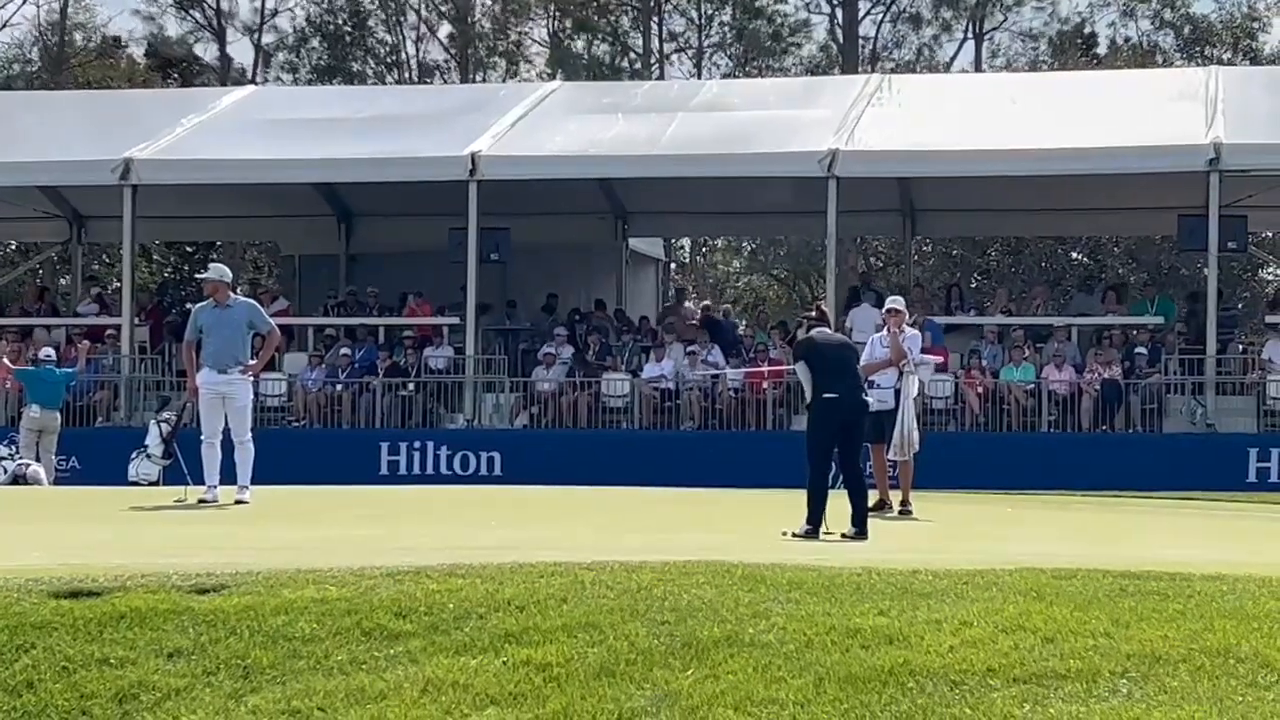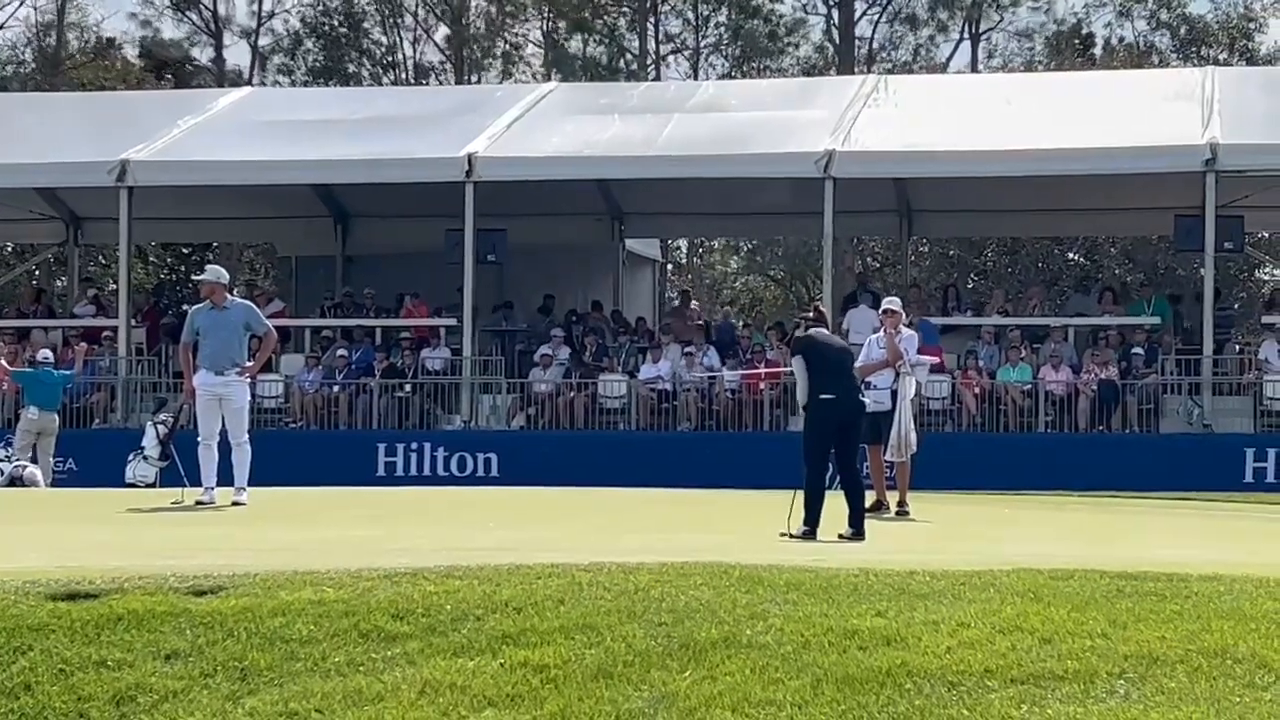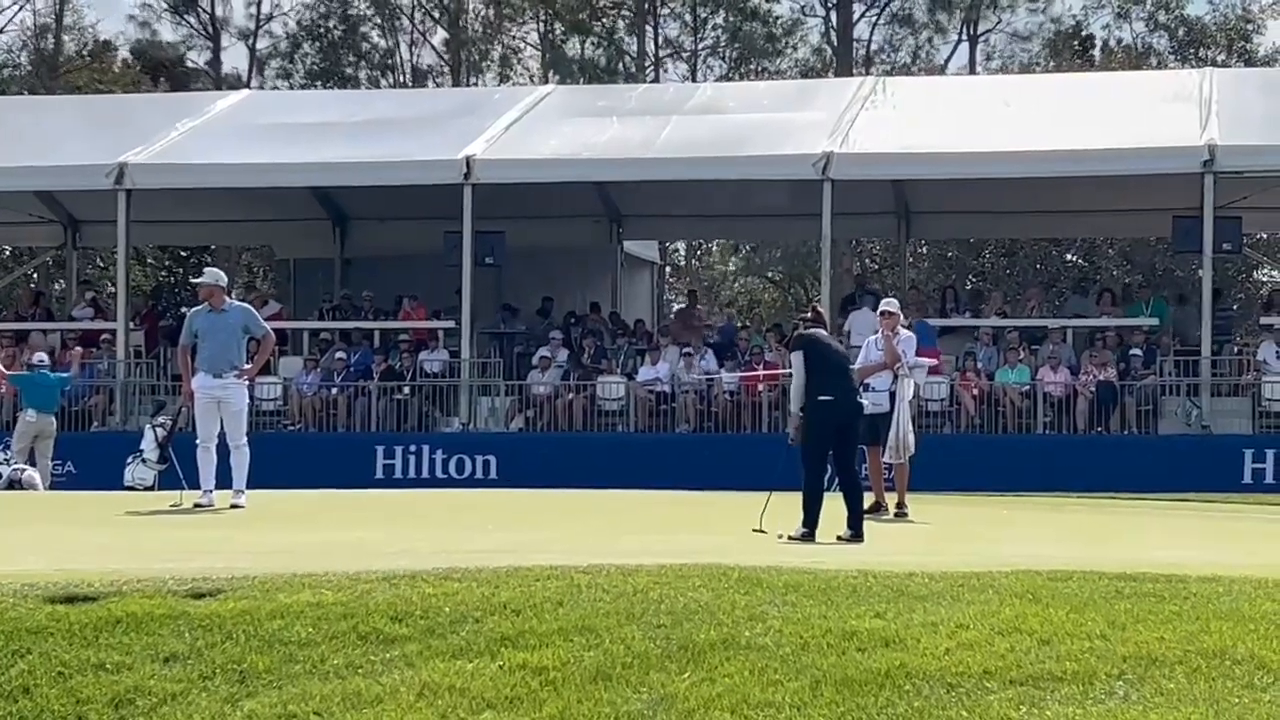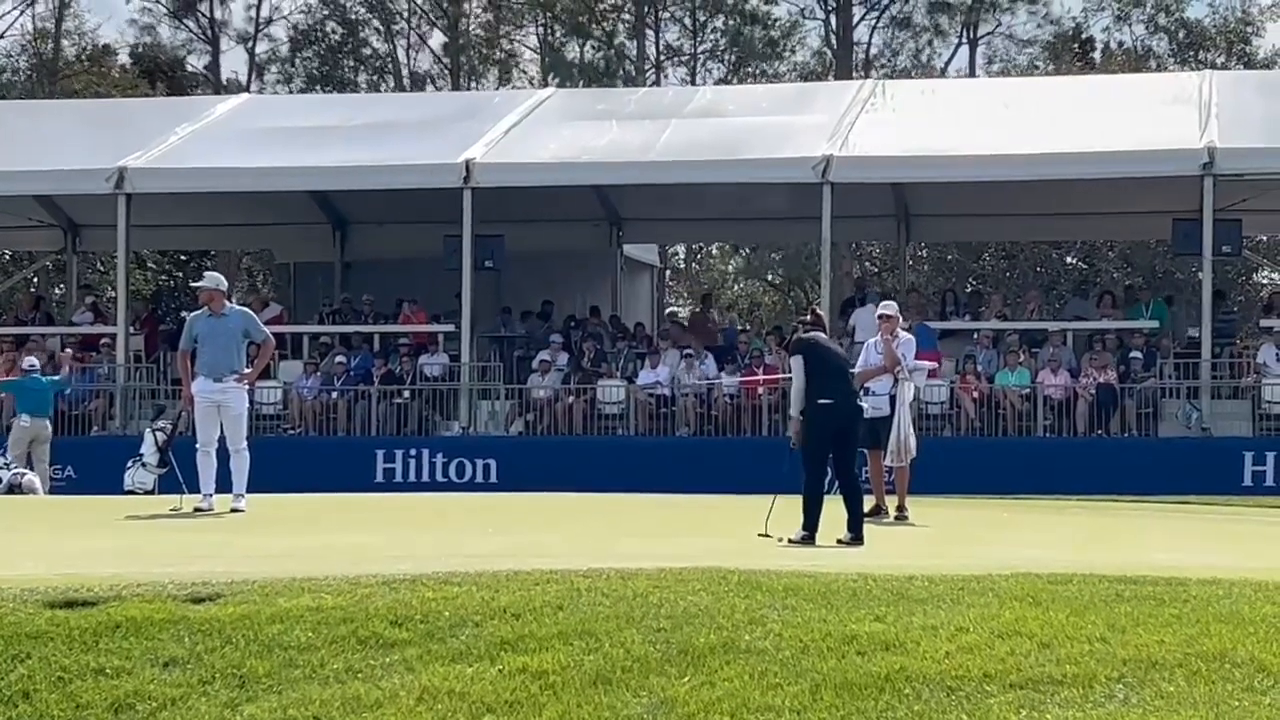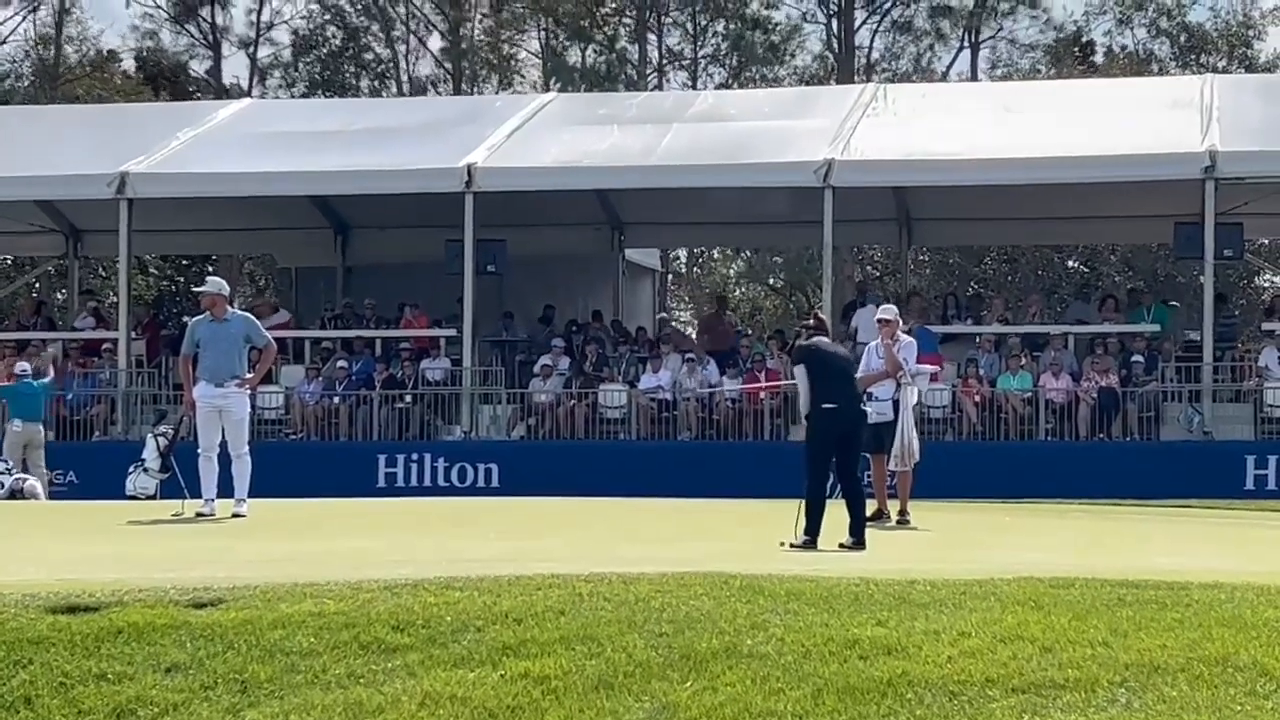
dt=0.3s
person 1, frame 1
left shoulder: (247, 307)
right shoulder: (200, 311)
left elbow: (274, 334)
right elbow: (189, 344)
left wrist: (259, 364)
right wrist: (191, 378)
left hip: (238, 378)
right hip: (208, 378)
left knee: (242, 436)
right knee: (209, 437)
left ankle: (243, 487)
right ankle: (211, 487)
person 1, frame 2
left shoulder: (244, 308)
right shoulder: (197, 313)
left elbow: (270, 335)
right elbow: (185, 346)
left wrist: (256, 366)
right wrist: (188, 379)
left hip: (235, 379)
right hip: (205, 380)
left knee: (239, 438)
right knee: (207, 438)
left ankle: (240, 489)
right ankle: (208, 489)
person 1, frame 3
left shoulder: (242, 311)
right shoulder: (195, 315)
left elbow: (269, 338)
right elbow: (184, 349)
left wrist: (254, 368)
right wrist: (187, 382)
left hip: (233, 382)
right hip: (204, 382)
left knee: (237, 441)
right knee: (205, 441)
left ankle: (239, 491)
right ankle: (207, 491)
person 1, frame 4
left shoulder: (242, 316)
right shoulder: (195, 320)
left elbow: (269, 342)
right elbow: (184, 353)
left wrist: (254, 372)
right wrist: (187, 386)
left hip: (233, 386)
right hip: (203, 387)
left knee: (237, 445)
right knee: (205, 445)
left ankle: (239, 496)
right ankle: (207, 495)
person 1, frame 5
left shoulder: (244, 321)
right shoulder: (196, 325)
left elbow: (270, 347)
right elbow: (185, 358)
left wrist: (256, 378)
right wrist: (188, 391)
left hip: (235, 391)
right hip: (205, 392)
left knee: (239, 450)
right knee: (207, 450)
left ankle: (240, 500)
right ankle: (209, 500)
person 2, frame 1
left shoulder: (803, 344)
right shoulder: (846, 342)
left elbow: (809, 387)
right elbow: (852, 376)
left wrist: (814, 411)
left hip: (828, 405)
right hip: (856, 403)
left knee: (819, 466)
right knee: (852, 465)
left ankle: (812, 525)
right ankle: (859, 526)
person 2, frame 2
left shoulder: (801, 341)
right shoulder: (842, 344)
left elbow: (803, 385)
left wrist: (806, 413)
left hip: (824, 405)
right hip: (853, 403)
left knee: (816, 466)
right knee: (849, 466)
left ankle: (809, 526)
right ankle: (856, 527)
person 2, frame 3
left shoulder: (801, 339)
right shoulder: (836, 345)
left elbow: (799, 380)
left wrist: (795, 415)
right wrist: (805, 418)
left hip: (822, 406)
right hip: (850, 405)
left knee: (814, 468)
right knee: (847, 468)
left ankle: (808, 528)
right ankle: (855, 528)
person 2, frame 4
left shoulder: (800, 342)
right shoulder: (837, 348)
left elbow: (799, 384)
left wrist: (795, 418)
left hip: (822, 409)
right hip: (850, 408)
left knee: (814, 472)
right knee: (847, 471)
left ankle: (808, 531)
right ankle: (855, 531)
person 2, frame 5
left shoulder: (803, 349)
right shoulder: (843, 352)
left elbow: (805, 391)
right elbow: (852, 384)
left wrist: (807, 419)
left hip: (825, 414)
right hip: (853, 412)
left knee: (816, 476)
right knee: (849, 476)
left ankle: (810, 535)
right ankle: (857, 536)
person 3, frame 1
left shoulder: (912, 335)
right shoulder: (875, 339)
left elbow: (900, 358)
right elbow: (864, 369)
left wrist: (894, 332)
right wrist: (888, 362)
left hip: (897, 399)
right hip: (874, 399)
right knee: (876, 450)
left ankle: (905, 501)
right ankle: (884, 499)
person 3, frame 2
left shoulder: (909, 336)
right shoulder: (873, 340)
left elbow: (897, 359)
right elbow: (860, 370)
left wrist: (890, 333)
right wrist: (885, 363)
left hip: (894, 399)
right hip: (871, 399)
right knee: (873, 450)
left ankle: (902, 501)
right ankle: (881, 499)
person 3, frame 3
left shoulder: (907, 338)
right shoulder: (870, 341)
left elbow: (895, 362)
right elbow: (859, 372)
left wrist: (888, 335)
right wrist: (883, 365)
left hip: (892, 401)
right hip: (869, 402)
right knee: (872, 452)
left ankle: (901, 503)
right ankle: (879, 501)
person 3, frame 4
left shoulder: (906, 340)
right shoulder: (870, 344)
left elbow: (895, 365)
right elbow: (859, 376)
left wrist: (887, 339)
right wrist: (883, 368)
left hip: (893, 405)
right hip: (870, 405)
right knee: (873, 456)
left ankle: (902, 506)
right ankle: (880, 504)
person 3, frame 5
left shoulder: (907, 343)
right shoulder: (871, 348)
left elbow: (897, 370)
right elbow: (860, 381)
left wrist: (887, 343)
right wrist: (884, 373)
left hip: (896, 409)
right hip: (872, 410)
right knee: (876, 460)
left ankle: (903, 510)
right ankle: (882, 508)
